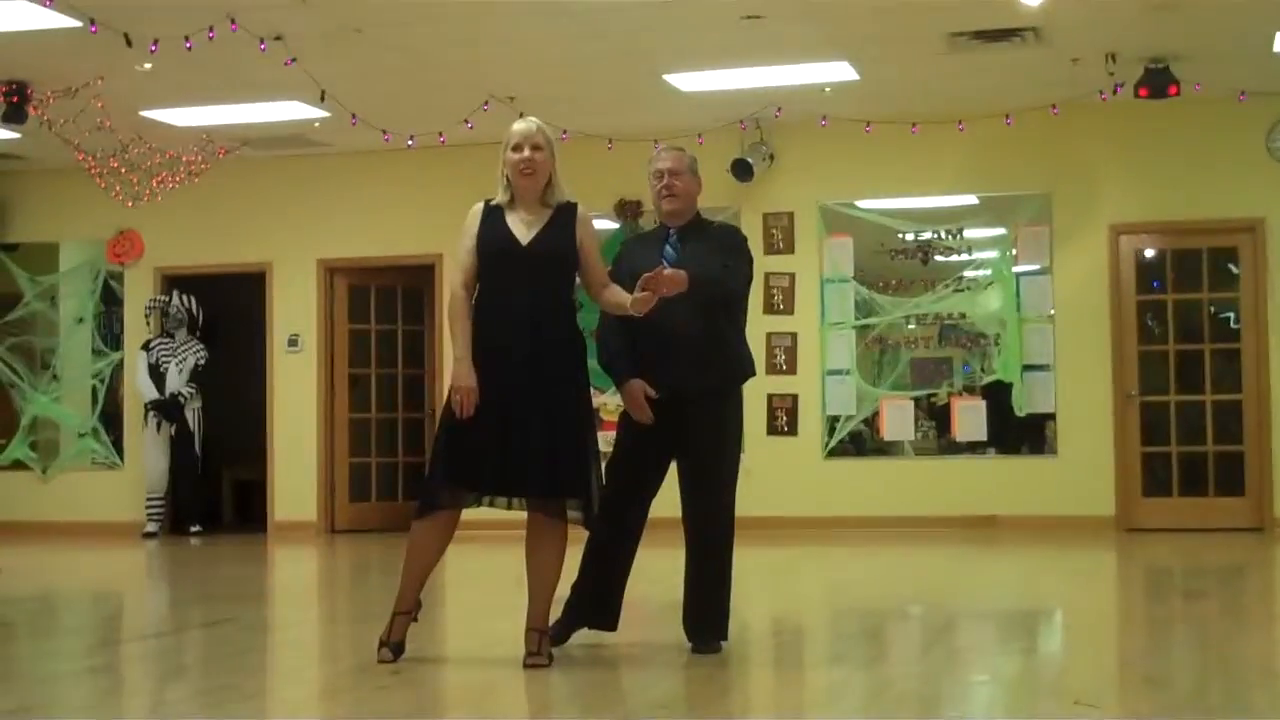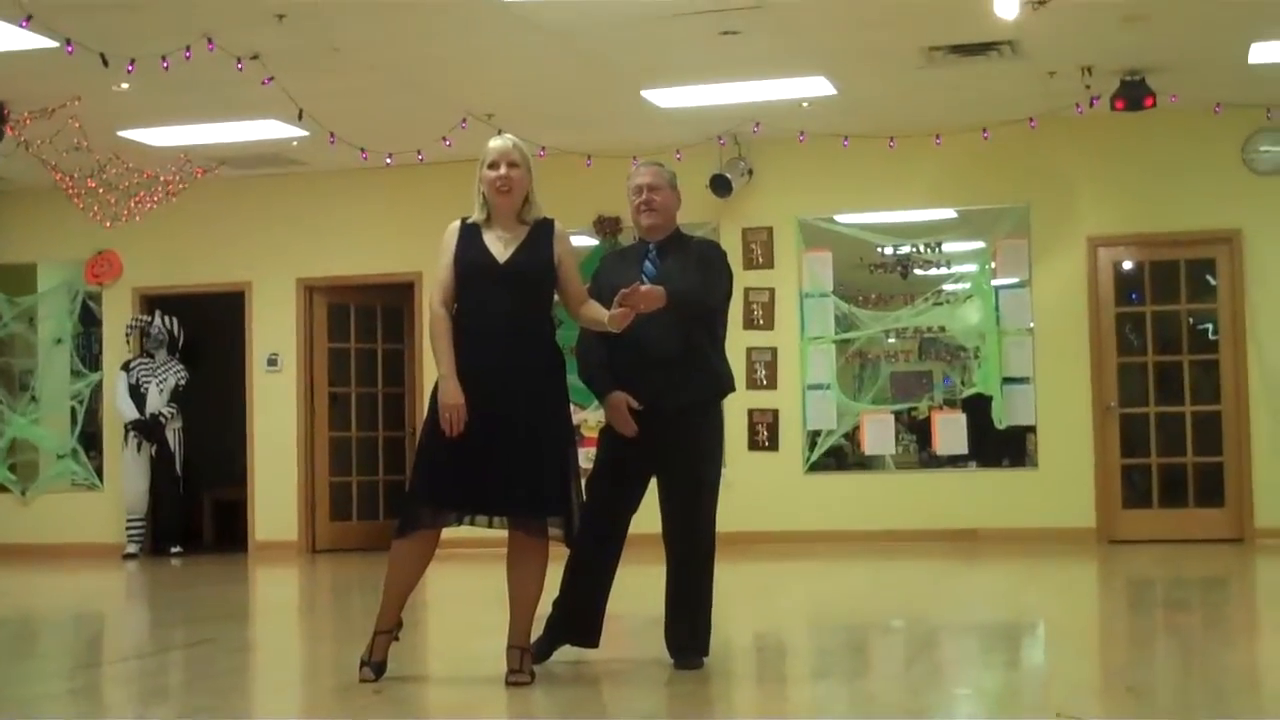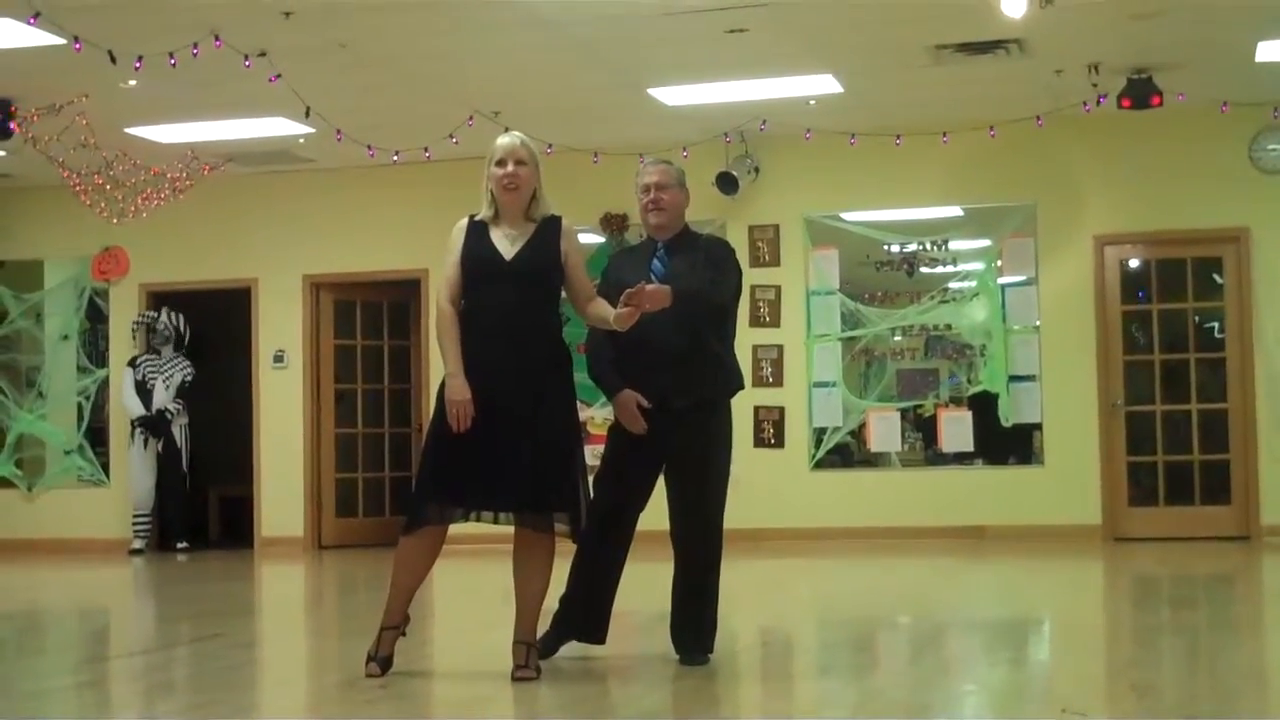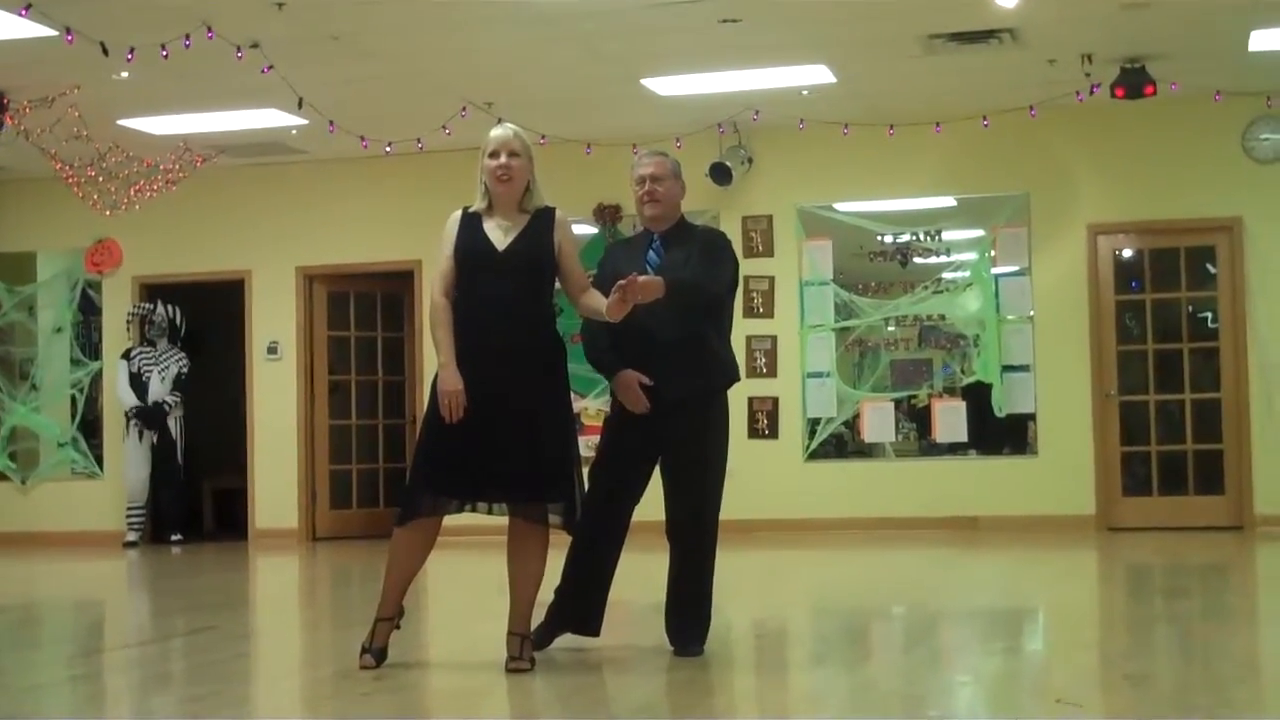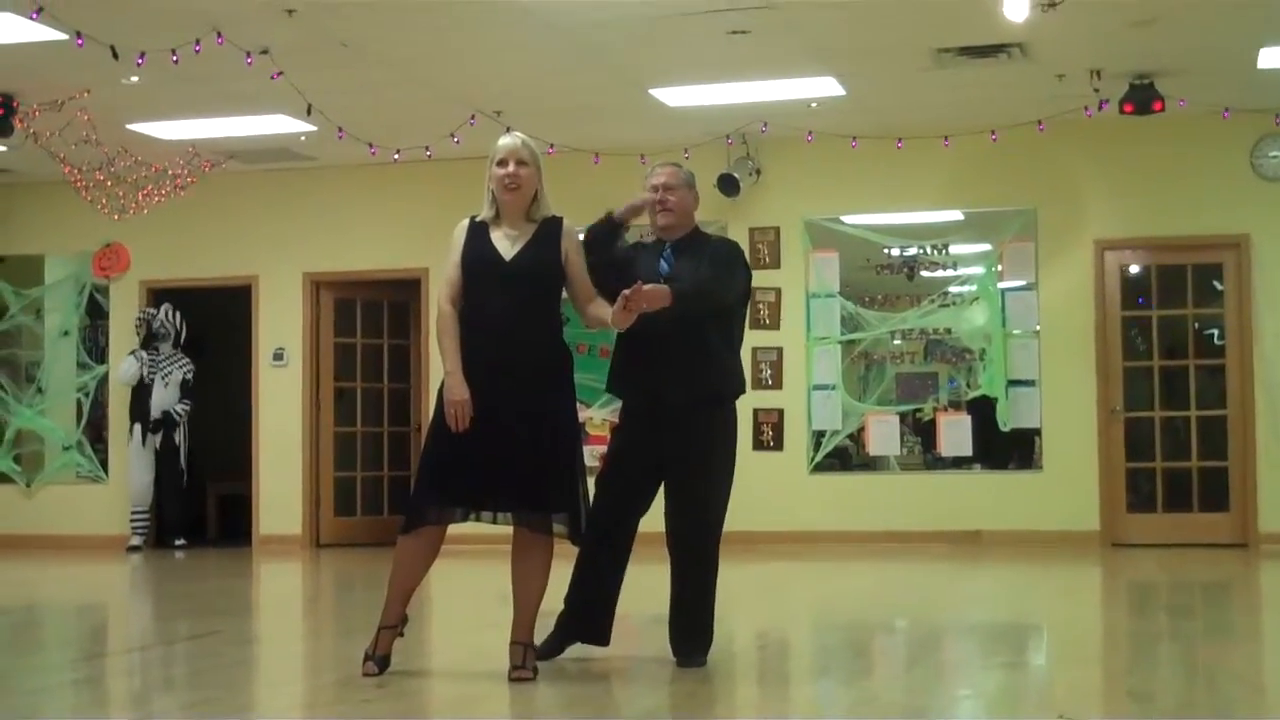
dt=1s
person 1, frame 1
left shoulder: (574, 219)
right shoulder: (481, 216)
left elbow: (600, 288)
right elbow: (460, 290)
left wrist: (633, 302)
right wrist: (462, 363)
left hip: (554, 369)
right hip: (488, 366)
left knee: (549, 497)
right knee: (446, 489)
left ankle: (537, 628)
right ankle: (402, 610)
person 1, frame 2
left shoulder: (551, 236)
right shoulder: (459, 233)
left elbow: (578, 304)
right elbow: (439, 307)
left wrist: (611, 318)
right wrist: (448, 380)
left hip: (534, 387)
right hip: (468, 385)
left knee: (530, 517)
right knee: (427, 509)
left ankle: (519, 646)
right ankle: (384, 630)
person 1, frame 3
left shoulder: (558, 233)
right shoulder: (466, 231)
left elbow: (586, 301)
right elbow: (447, 304)
left wrist: (618, 317)
right wrist: (455, 376)
left hip: (541, 384)
right hip: (474, 382)
left knee: (537, 512)
right knee: (434, 504)
left ankle: (524, 642)
right ankle: (390, 625)
person 1, frame 4
left shoulder: (552, 224)
right shoulder: (460, 222)
left elbow: (579, 291)
right elbow: (441, 297)
left wrist: (610, 307)
right wrist: (447, 368)
left hip: (534, 375)
right hip: (468, 374)
left knee: (530, 503)
right knee: (428, 495)
left ankle: (519, 632)
right ankle: (385, 617)
person 1, frame 5
left shoulder: (560, 234)
right shoulder: (467, 232)
left elbow: (586, 304)
right elbow: (447, 306)
left wrist: (615, 317)
right wrist: (454, 378)
left hip: (540, 386)
right hip: (473, 384)
left knee: (535, 513)
right knee: (433, 505)
left ankle: (521, 643)
right ankle: (388, 626)
person 2, frame 1
left shoulder: (726, 241)
right shoulder: (633, 251)
left elbow: (732, 290)
right elbow: (610, 321)
left wrist: (687, 282)
right wrist: (624, 378)
left hip: (712, 397)
right hip: (647, 397)
left knee: (709, 514)
right knee: (618, 507)
left ankle: (706, 626)
right ankle: (583, 610)
person 2, frame 2
left shoulder: (705, 255)
right shoulder: (612, 266)
left elbow: (711, 303)
right elbow: (589, 336)
left wrist: (664, 297)
right wrist: (606, 391)
left hip: (692, 411)
right hip: (627, 412)
left knee: (691, 530)
right knee: (599, 523)
left ankle: (688, 642)
right ankle: (564, 627)
person 2, frame 3
left shoulder: (715, 253)
right shoulder: (620, 264)
left elbow: (718, 301)
right elbow: (598, 334)
left wrist: (670, 296)
right wrist: (615, 389)
left hip: (700, 408)
right hip: (636, 408)
left knee: (698, 528)
right knee: (606, 518)
left ankle: (693, 638)
right ankle: (571, 622)
person 2, frame 4
left shoulder: (711, 245)
right shoulder: (617, 255)
left elbow: (710, 290)
right elbow: (594, 322)
left wrist: (663, 287)
right wrist: (616, 370)
left hip: (697, 399)
right hip: (634, 399)
left knee: (693, 519)
right knee: (602, 509)
left ankle: (688, 630)
right ankle: (568, 614)
person 2, frame 5
left shoulder: (723, 254)
right shoulder: (634, 258)
left elbow: (717, 295)
right elbow: (583, 266)
left wrist: (669, 295)
right wrist: (617, 217)
left hip: (704, 409)
right hip: (642, 408)
left knee: (695, 530)
right knee: (609, 517)
left ankle: (691, 641)
right ankle: (577, 623)
person 3, frame 1
left shoulder: (198, 350)
right shoulder: (150, 346)
left elbow: (197, 382)
right elbow: (141, 378)
left wrist: (178, 402)
right wrist: (157, 402)
left hip: (187, 413)
right hip: (157, 412)
left knee: (188, 466)
right knee: (156, 466)
left ankle: (191, 520)
right ankle: (153, 520)
person 3, frame 2
left shoulder: (178, 370)
right shoulder: (131, 366)
left elbow: (177, 402)
right elbow: (121, 398)
left wrist: (157, 422)
right wrist: (137, 422)
left hip: (167, 433)
right hip: (136, 433)
left knee: (169, 486)
right knee: (136, 487)
left ankle: (171, 541)
right ankle: (133, 540)
person 3, frame 3
left shoulder: (184, 366)
right shoulder: (136, 363)
left elbow: (183, 398)
right elbow: (128, 395)
left wrist: (163, 417)
right wrist: (144, 418)
left hip: (174, 430)
right hip: (143, 429)
left knee: (175, 483)
right knee: (142, 483)
left ankle: (178, 536)
right ankle: (140, 536)
person 3, frame 4
left shoulder: (179, 357)
right shoulder: (131, 355)
left elbow: (179, 391)
right elbow: (122, 386)
left wrist: (161, 408)
right wrist: (137, 409)
left hip: (168, 422)
right hip: (138, 423)
left knee: (170, 476)
right knee: (136, 476)
left ankle: (173, 529)
right ankle: (133, 529)
person 3, frame 5
left shoulder: (184, 363)
right shoulder: (138, 356)
left elbow: (188, 399)
right elbow: (126, 377)
left wrist: (171, 417)
right wrist: (143, 349)
left hip: (172, 428)
right hip: (142, 426)
left knee: (173, 481)
right knee: (140, 480)
left ankle: (175, 533)
right ankle: (138, 533)
